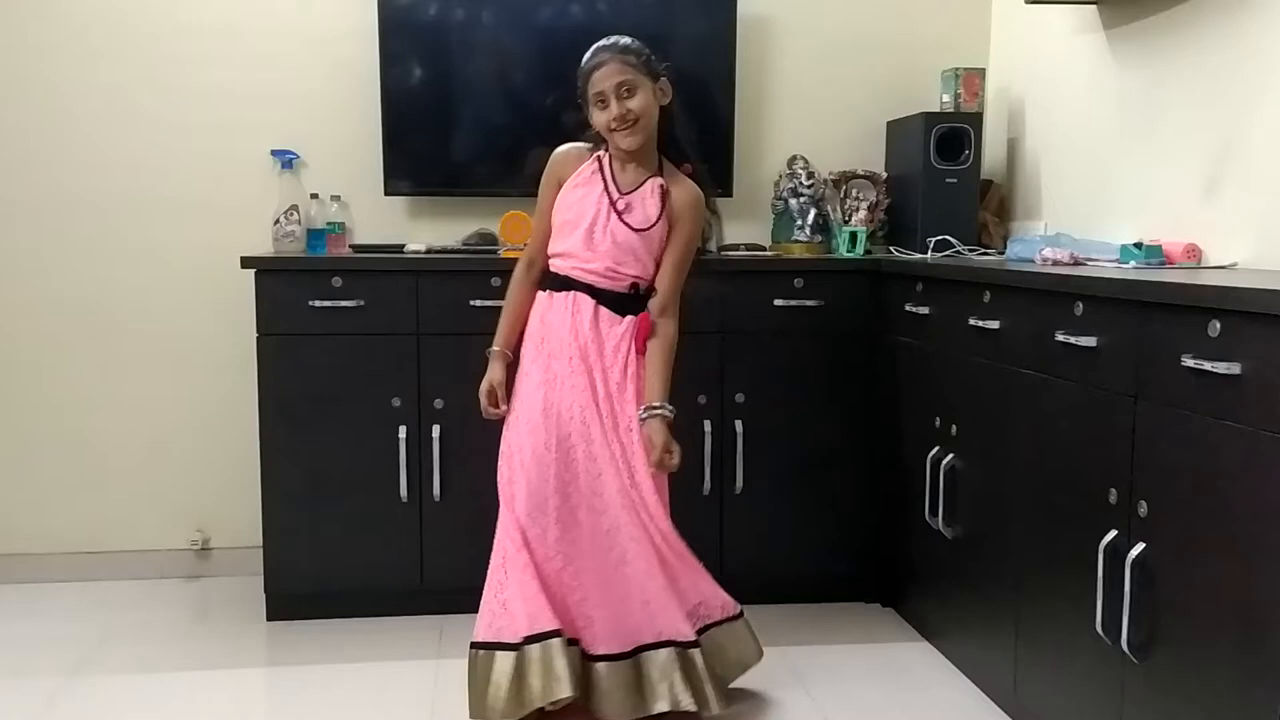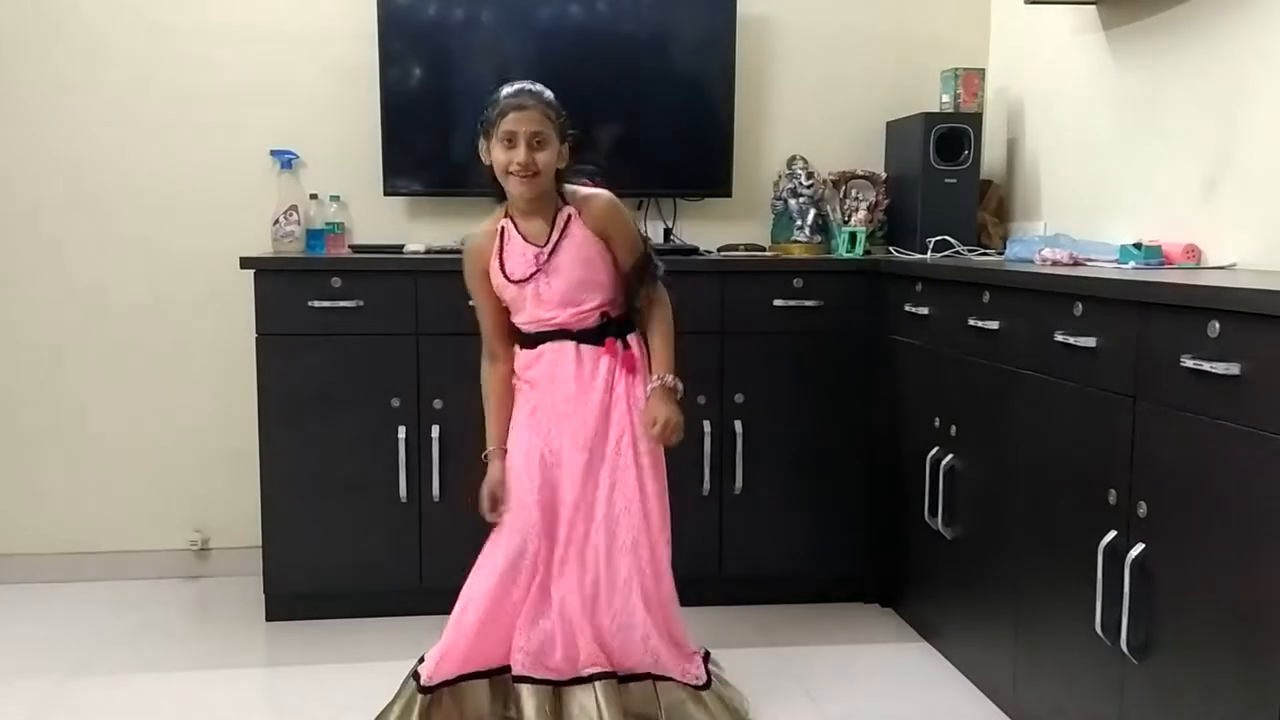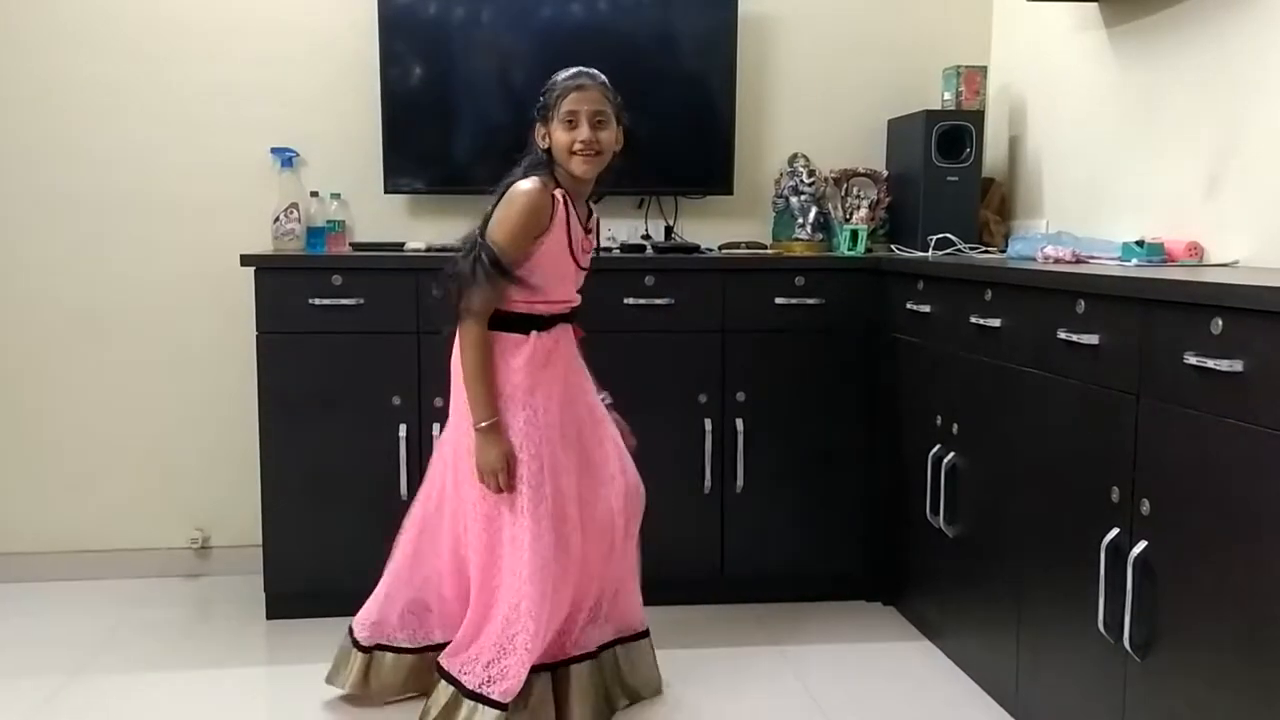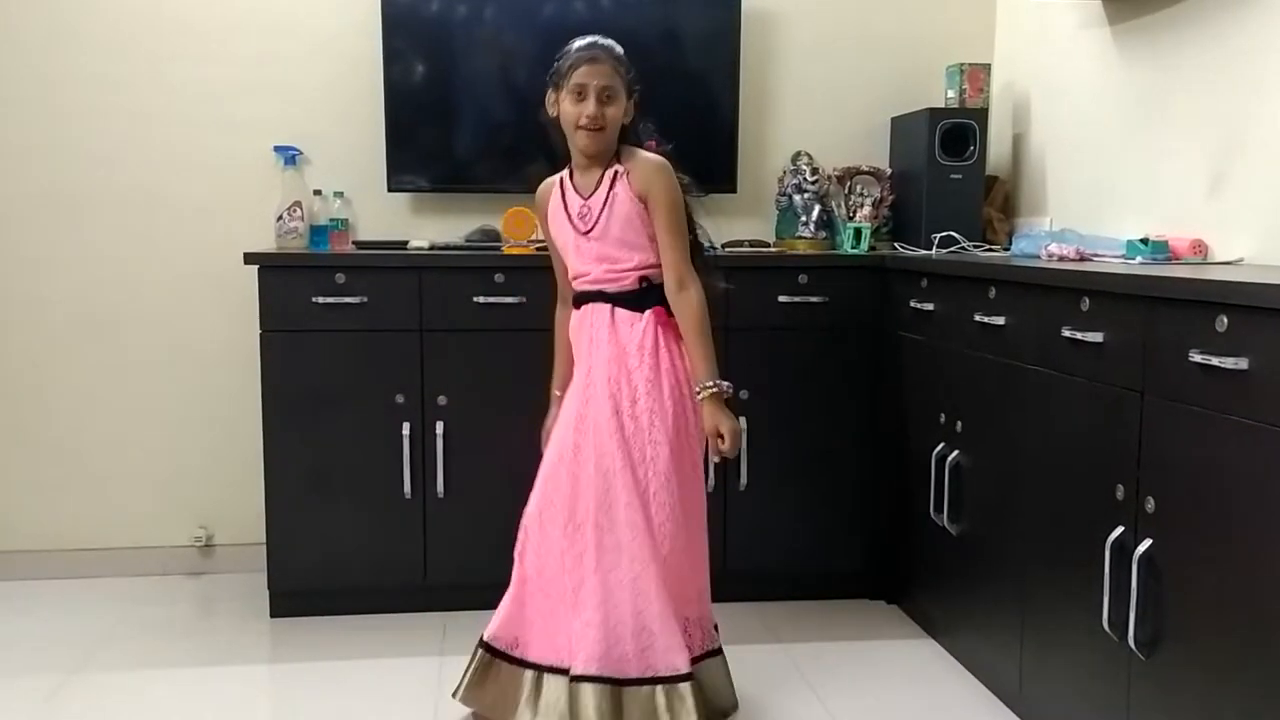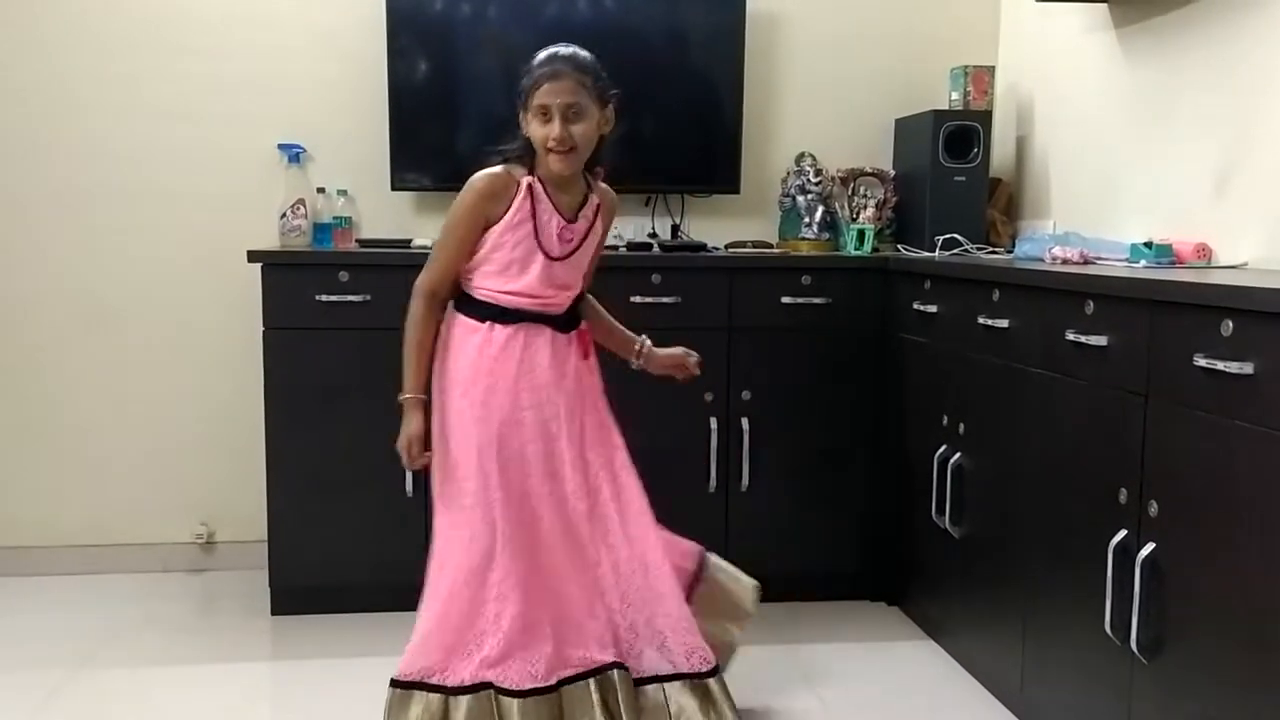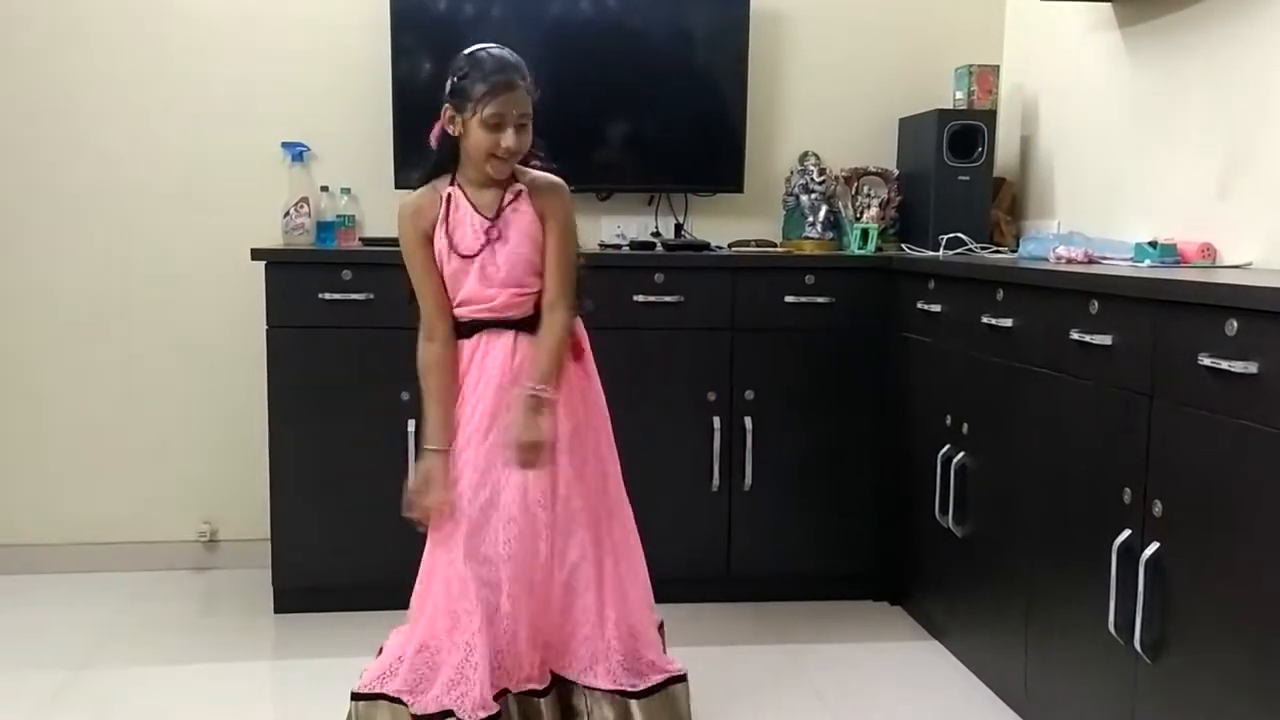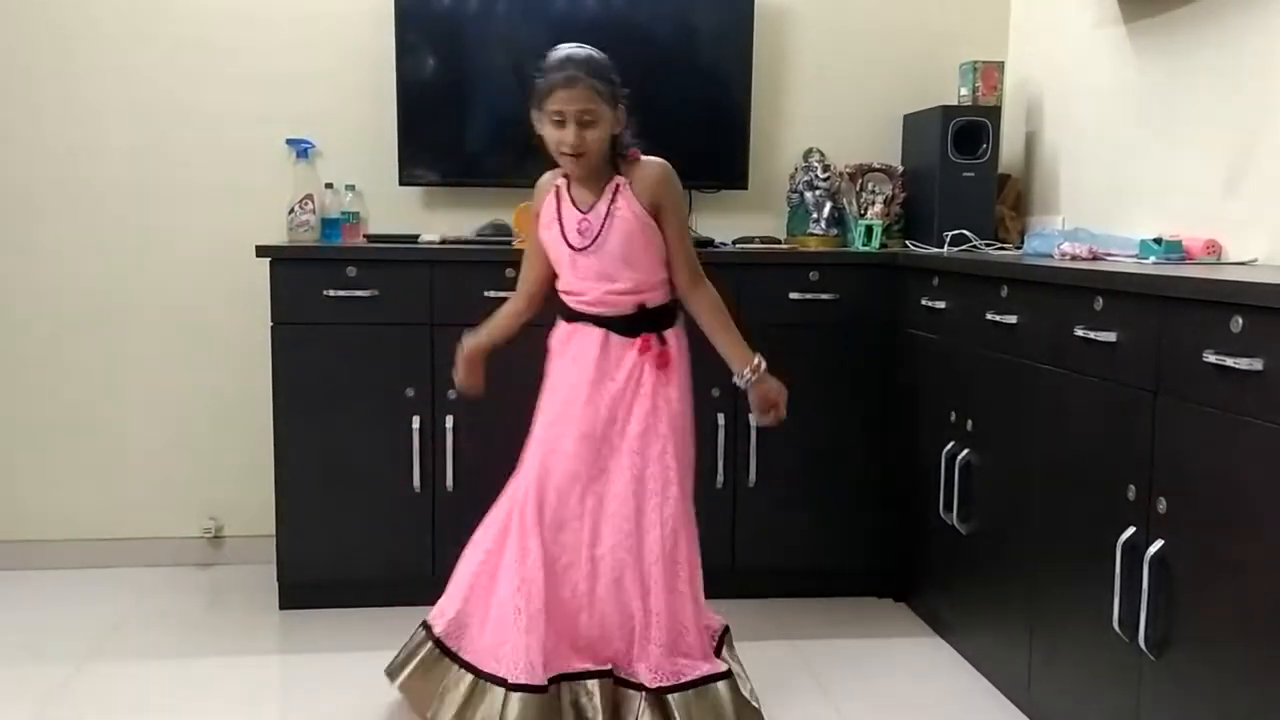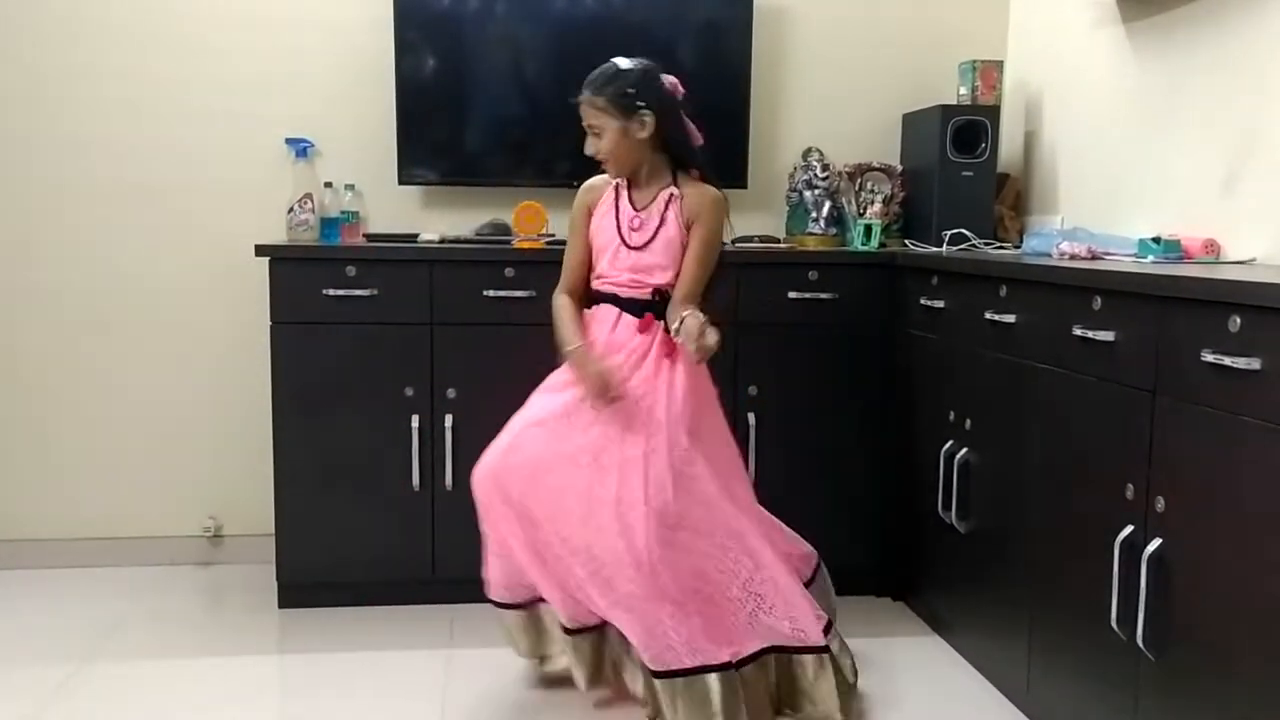
dt=0.7s
person 1, frame 1
left shoulder: (683, 198)
right shoulder: (567, 164)
left elbow: (664, 315)
right elbow: (531, 266)
left wrist: (656, 411)
right wrist: (499, 356)
left hip: (621, 360)
right hip: (551, 350)
left knee: (625, 516)
right knee: (541, 510)
person 1, frame 2
left shoulder: (599, 209)
right shoulder: (484, 246)
left elbow: (653, 296)
right elbow: (497, 354)
left wrist: (663, 390)
right wrist: (497, 453)
left hip: (612, 392)
right hip: (538, 403)
left knee: (619, 555)
right knee: (522, 552)
person 1, frame 3
left shoulder: (586, 217)
right shoulder: (529, 199)
right elbow: (474, 313)
left wrist: (596, 405)
right wrist: (488, 426)
left hip: (557, 374)
right hip: (507, 378)
left knee: (607, 502)
right knee: (522, 539)
person 1, frame 4
left shoulder: (650, 173)
right shoulder: (550, 194)
left elbow: (682, 283)
left wrist: (709, 393)
right wrist: (560, 395)
left hip: (650, 358)
right hip: (592, 364)
left knee: (645, 522)
right knee: (567, 517)
person 1, frame 5
left shoulder: (601, 202)
right shoulder: (491, 188)
right elbow: (430, 292)
left wrist: (644, 352)
right wrist: (415, 403)
left hip: (563, 377)
right hip: (481, 376)
left knee: (606, 527)
right knee: (489, 541)
person 1, frame 6
left shoulder: (549, 195)
right shoulder: (422, 209)
left elbow: (558, 311)
right elbow: (436, 336)
left wrist: (535, 402)
right wrist: (434, 452)
left hip: (555, 380)
right hip: (481, 392)
left knee: (575, 542)
right knee: (479, 550)
person 1, frame 7
left shoulder: (653, 180)
right shoulder: (545, 194)
left elbow: (692, 285)
right elbow: (530, 295)
left wrist: (749, 365)
right wrist: (480, 345)
left hip: (650, 367)
right hip: (577, 364)
left knee: (647, 520)
right knee: (544, 508)
person 1, frame 8
left shoulder: (703, 200)
right shoulder: (593, 194)
left elbow: (685, 297)
right elbow: (566, 291)
left wrist: (692, 322)
right wrist: (581, 353)
left hip: (664, 364)
right hip: (593, 356)
left knee: (683, 506)
right knee: (509, 474)
